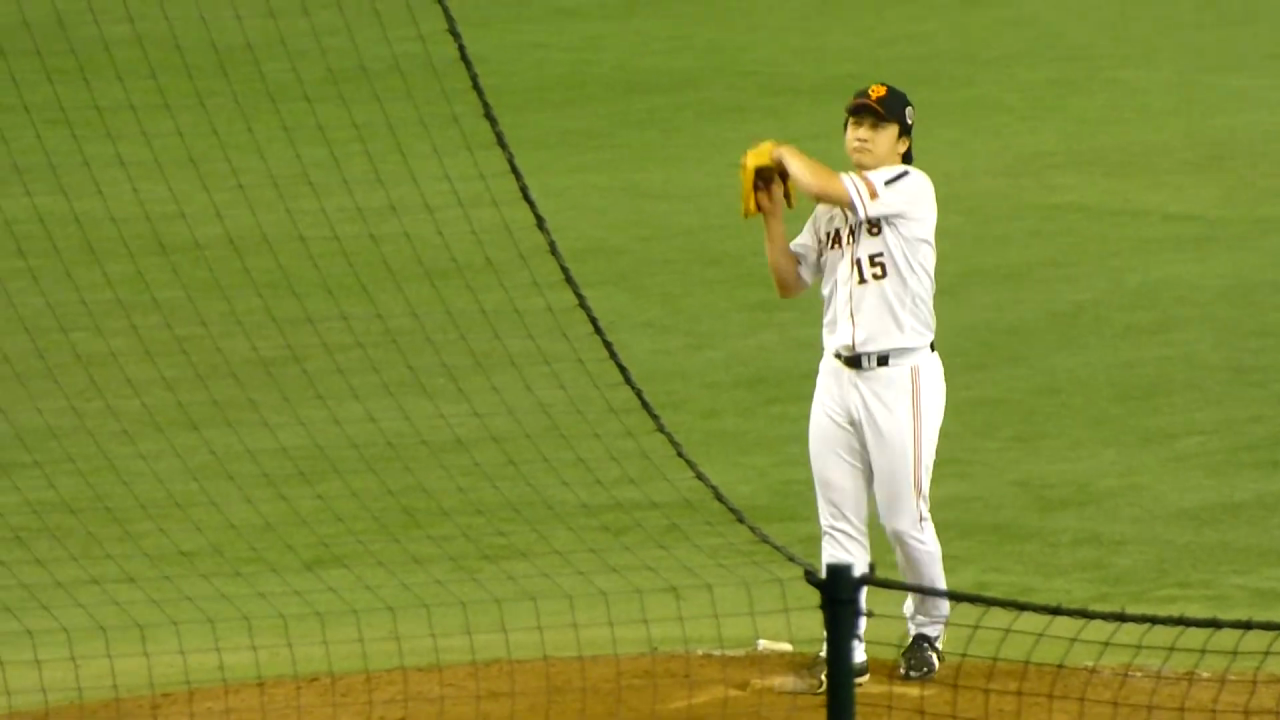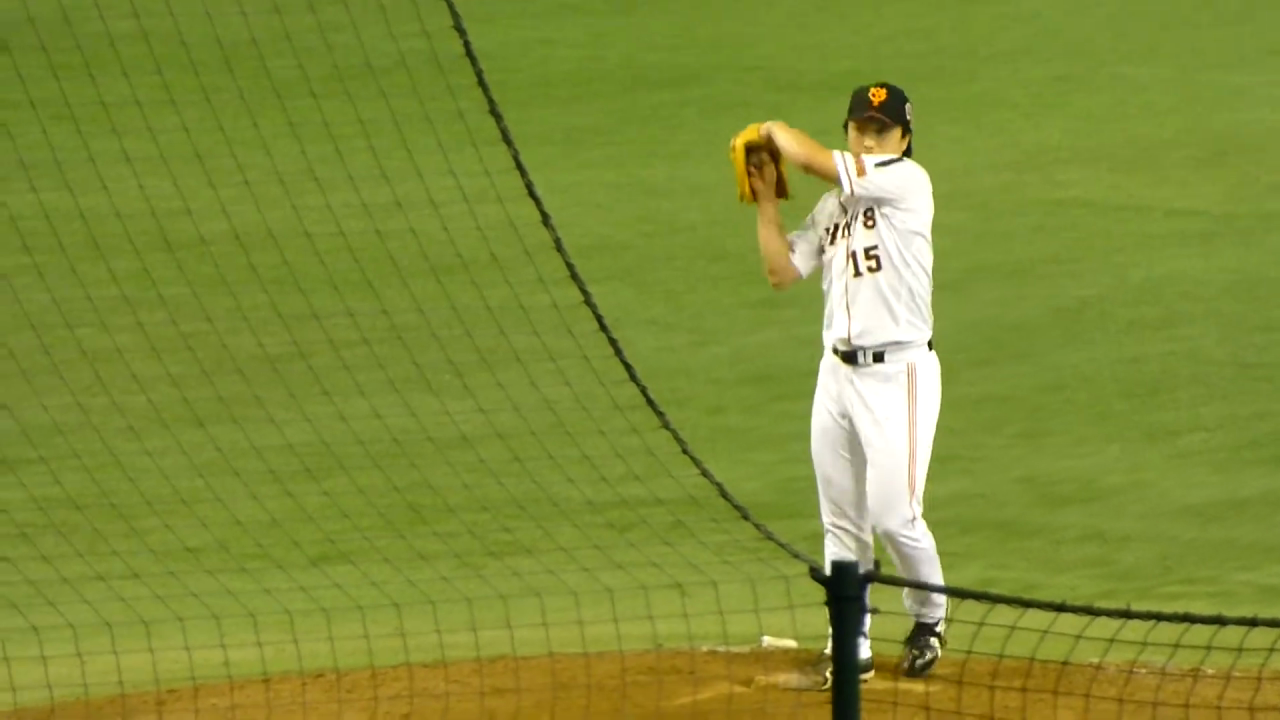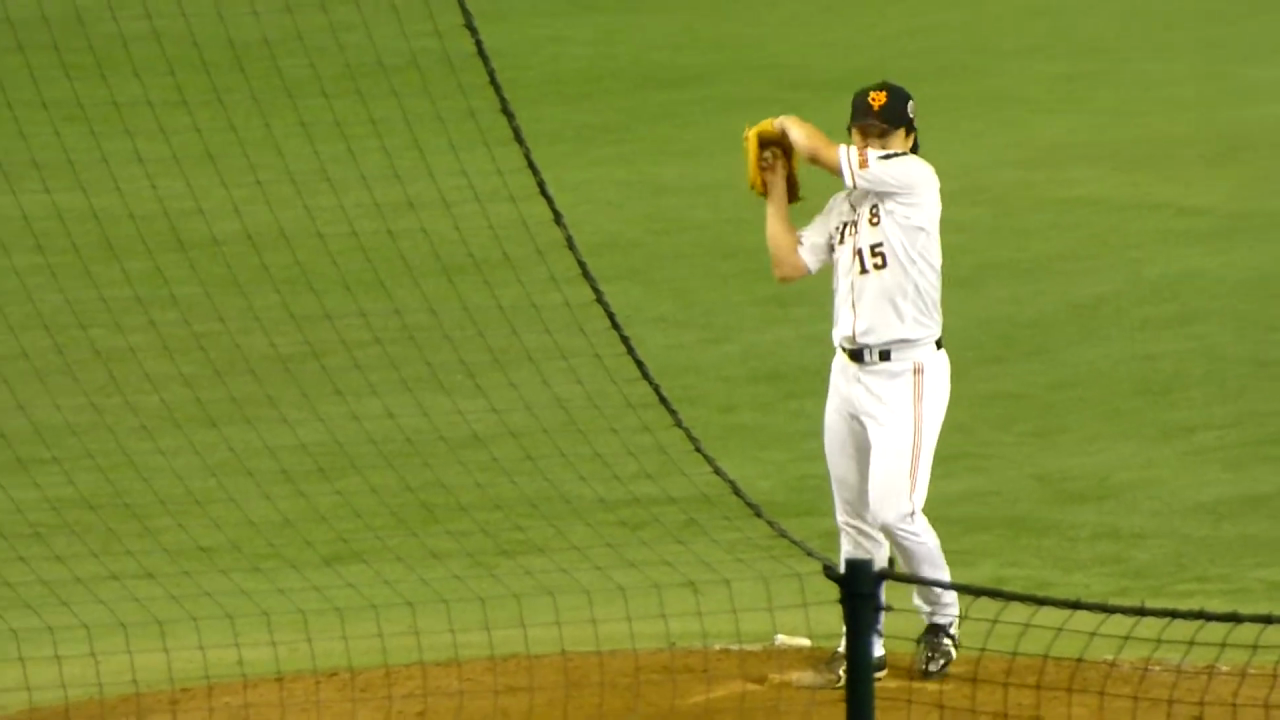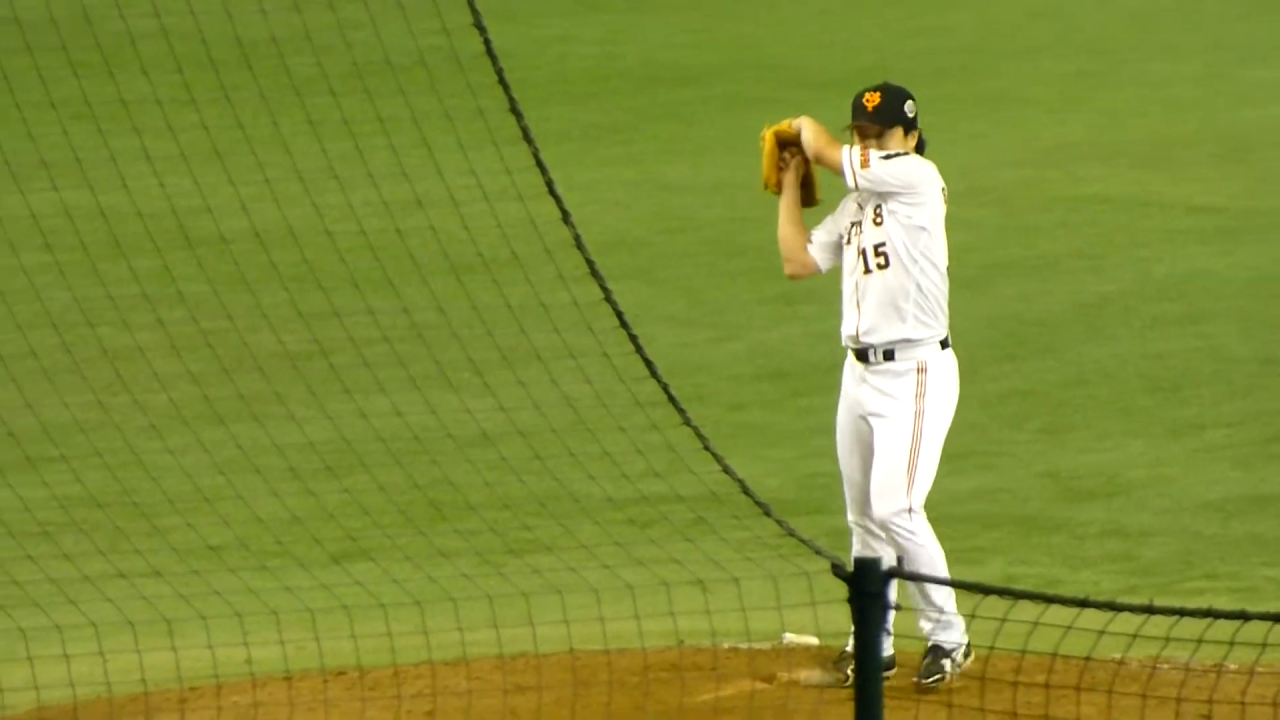
dt=0.1s
person 1, frame 1
left shoulder: (911, 187)
right shoulder: (828, 209)
left elbow: (827, 186)
right elbow: (789, 285)
left wrist: (784, 153)
right wrist: (773, 219)
left hip: (902, 378)
right hip: (837, 378)
left knee: (904, 519)
right knee: (839, 524)
left ankle: (927, 628)
right ankle: (845, 651)
person 1, frame 2
left shoulder: (907, 180)
right shoulder: (833, 204)
left elbow: (813, 158)
right elbow: (781, 272)
left wrist: (775, 129)
right wrist: (765, 199)
left hip: (899, 375)
right hip: (838, 373)
left knee: (893, 516)
right knee: (842, 522)
left ankle: (928, 615)
right ankle: (851, 647)
person 1, frame 3
left shoulder: (914, 177)
right shoulder: (844, 202)
left elbow: (818, 150)
right elbow: (787, 266)
left wrist: (787, 123)
right wrist: (775, 190)
left hip: (907, 373)
right hip: (849, 372)
left knee: (893, 511)
right knee: (855, 521)
left ankle: (940, 614)
right ankle: (864, 645)
person 1, frame 4
left shoulder: (918, 177)
right shoulder: (856, 203)
left elbow: (824, 148)
right elbow: (796, 262)
left wrist: (804, 126)
right wrist: (790, 184)
left hip: (917, 374)
right hip: (860, 372)
left knee: (897, 510)
right knee: (866, 519)
left ankle: (947, 637)
right ankle: (872, 647)
